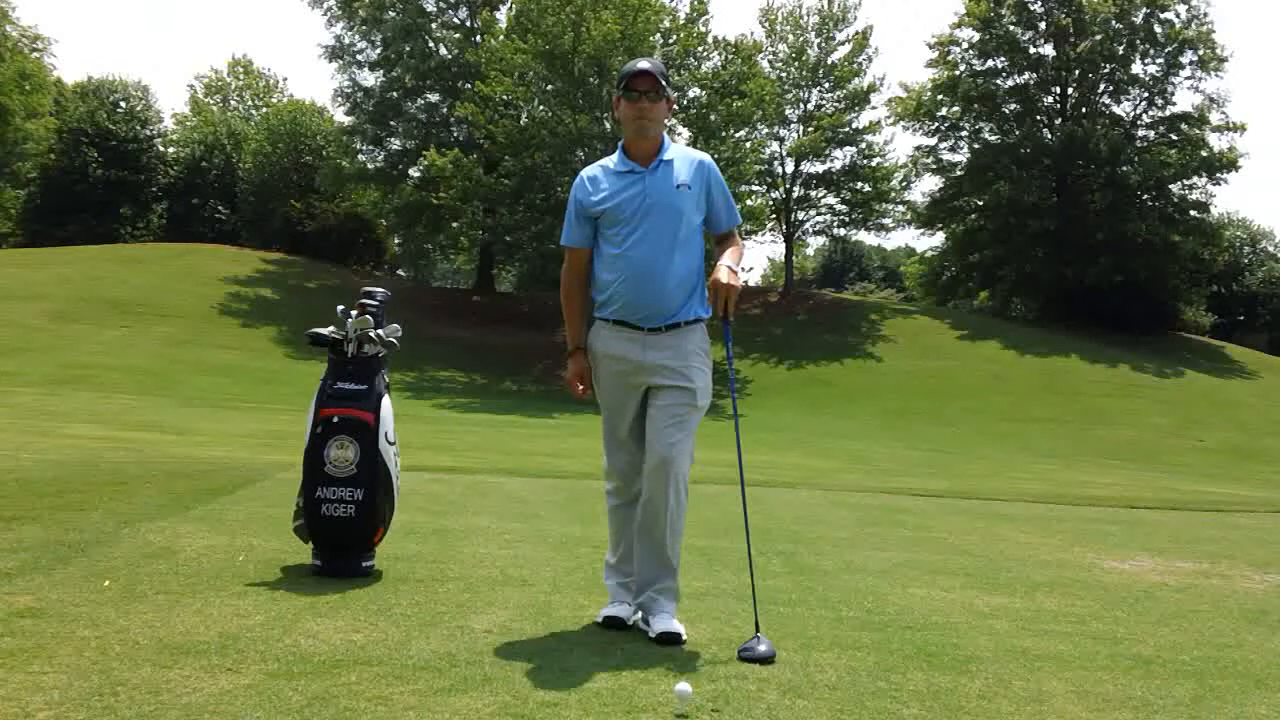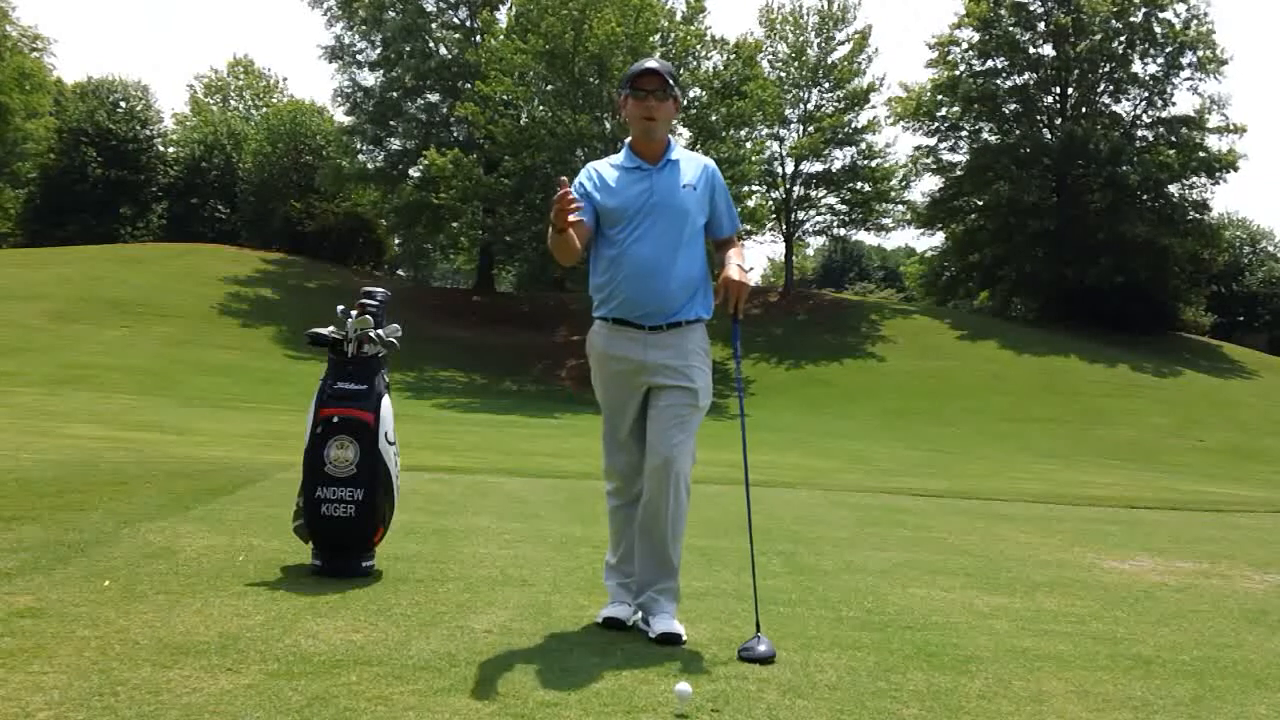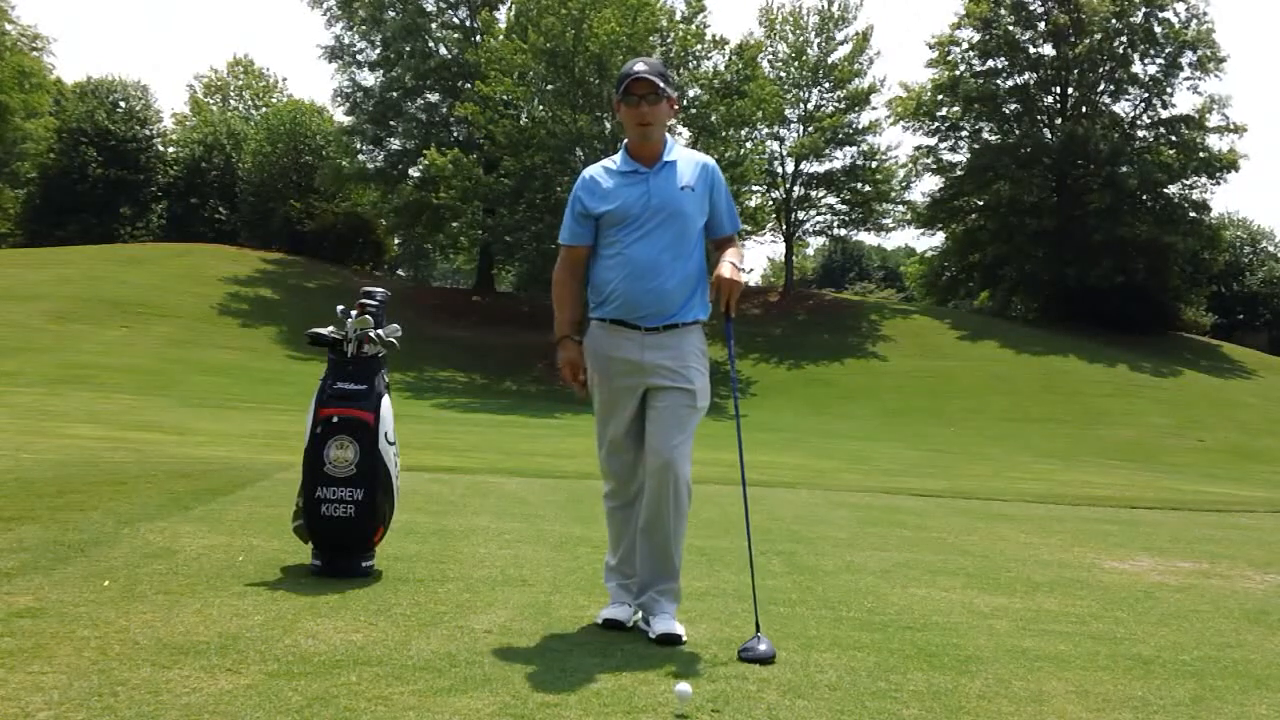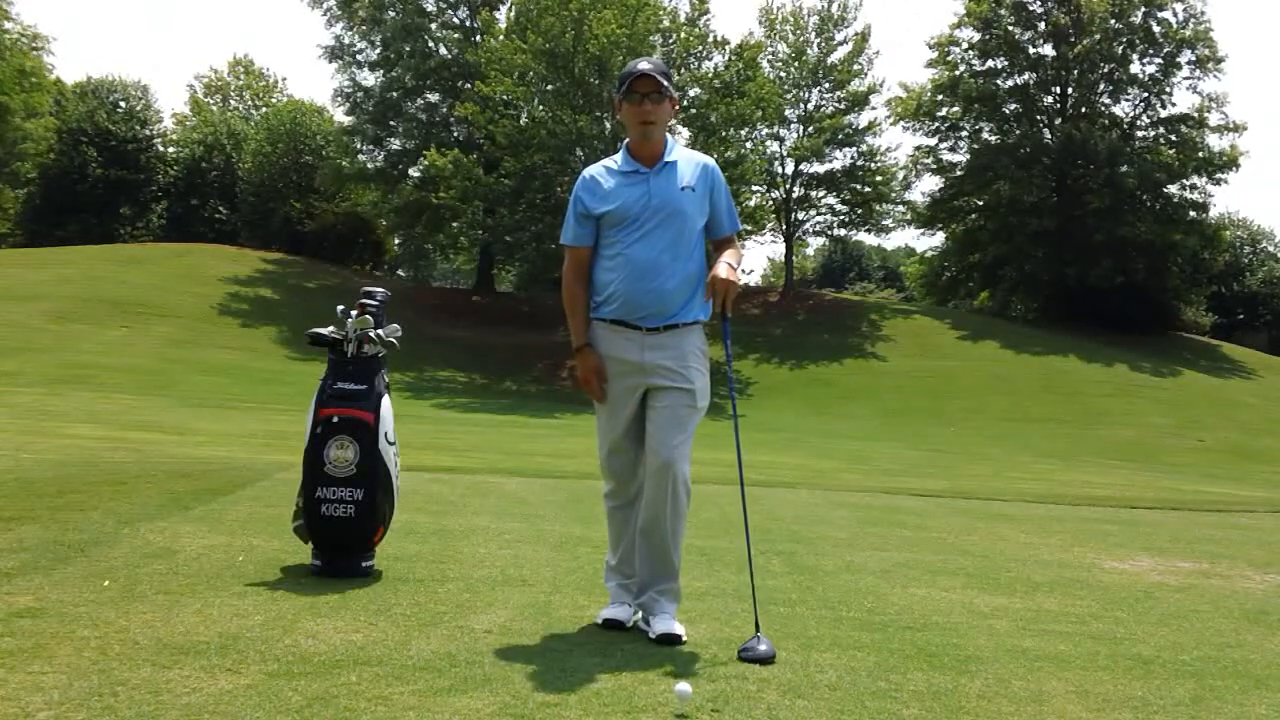
dt=0.7s
person 1, frame 1
left shoulder: (699, 168)
right shoulder: (590, 181)
left elbow: (730, 235)
right elbow: (575, 271)
left wrist: (727, 265)
right wrist: (576, 348)
left hip: (682, 343)
right hip: (614, 343)
left knee: (667, 468)
right knee: (622, 472)
left ankle: (658, 599)
right ankle: (621, 589)
person 1, frame 2
left shoulder: (703, 172)
right shoulder: (595, 176)
left elbow: (727, 240)
right elbow: (569, 253)
left wrist: (734, 265)
right wrist: (560, 226)
left hip: (683, 343)
right hip: (614, 341)
left knee: (668, 468)
right knee: (623, 471)
left ankle: (658, 599)
right ankle: (623, 589)
person 1, frame 3
left shoulder: (703, 171)
right shoulder: (594, 181)
left elbow: (727, 240)
right elbow: (570, 266)
left wrist: (729, 263)
right wrist: (566, 338)
left hip: (679, 344)
right hip: (611, 343)
left knee: (669, 469)
right knee: (620, 474)
left ankle: (660, 599)
right ankle: (623, 590)
person 1, frame 4
left shoulder: (703, 171)
right shoulder: (594, 180)
left elbow: (727, 240)
right elbow: (575, 269)
left wrist: (726, 264)
right wrist: (581, 346)
left hip: (679, 344)
right hip: (612, 344)
left knee: (668, 469)
right knee: (620, 472)
left ankle: (659, 600)
right ankle: (623, 590)
